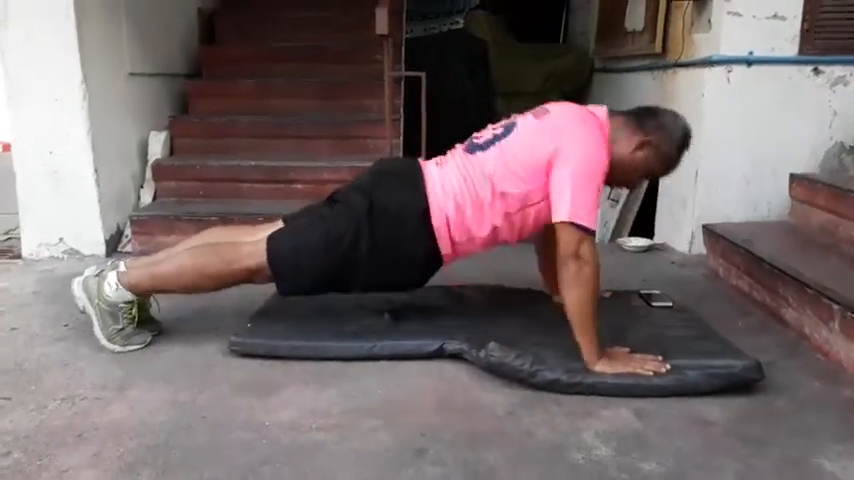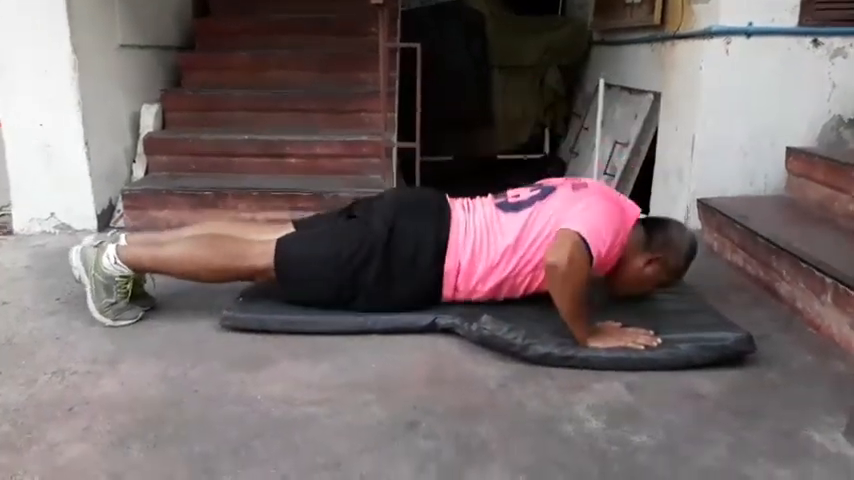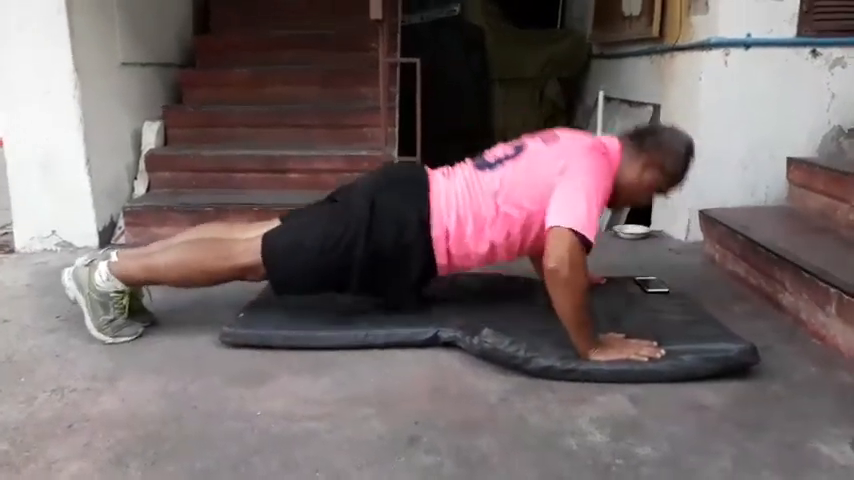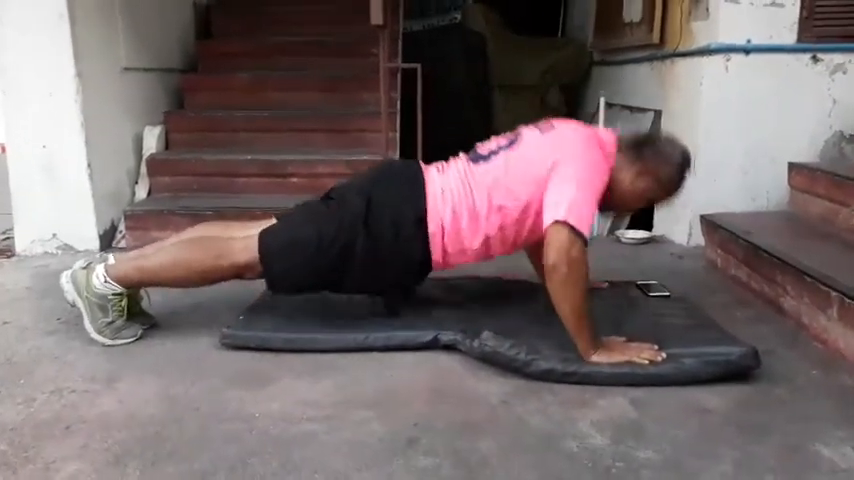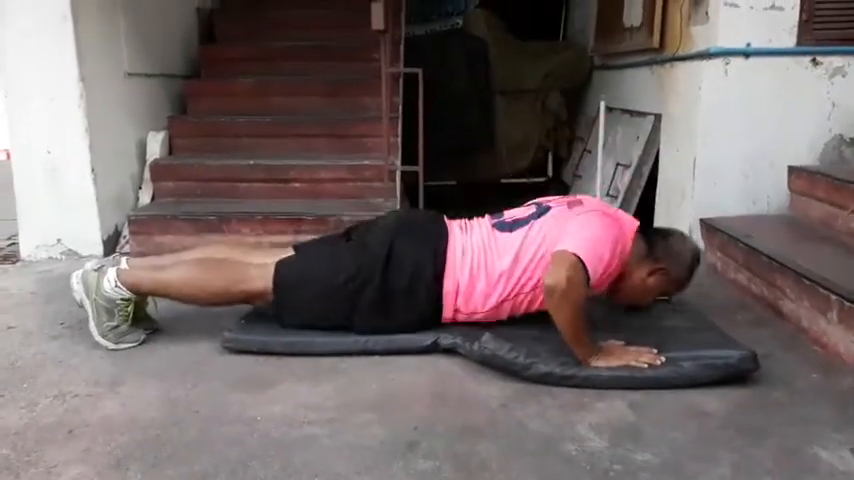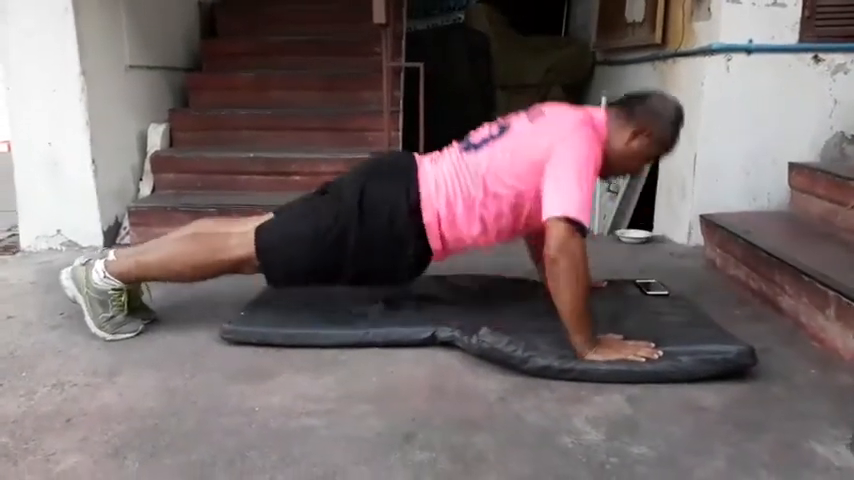
dt=0.4s
person 1, frame 1
left shoulder: (572, 122)
right shoulder: (588, 143)
left elbow: (543, 219)
right elbow: (577, 252)
left wrist: (557, 291)
right wrist: (596, 357)
left hip: (407, 189)
right hip: (407, 222)
left knee: (264, 240)
right knee: (257, 260)
left ankle: (124, 272)
right ankle: (121, 284)
person 1, frame 2
left shoulder: (592, 195)
right shoulder: (609, 217)
right elbow: (563, 260)
left wrist: (573, 284)
right wrist: (588, 333)
left hip: (422, 215)
right hip: (416, 255)
left knee: (271, 238)
right knee: (262, 259)
left ankle: (128, 245)
right ankle: (120, 256)
person 1, frame 3
left shoulder: (578, 148)
right shoulder: (592, 167)
left elbow: (533, 221)
right elbow: (560, 261)
left wrist: (570, 276)
right wrist: (591, 346)
left hip: (408, 194)
right hip: (404, 230)
left knee: (257, 241)
right knee: (252, 258)
left ankle: (118, 258)
right ankle: (113, 274)
person 1, frame 4
left shoulder: (572, 138)
right shoulder: (589, 157)
left elbow: (535, 222)
right elbow: (564, 252)
left wrist: (564, 290)
right wrist: (591, 347)
left hip: (407, 192)
right hip: (402, 225)
left knee: (255, 239)
right knee: (250, 255)
left ankle: (116, 267)
right ankle: (108, 277)
person 1, frame 5
left shoulder: (593, 214)
right shoulder: (607, 235)
right elbow: (559, 280)
left wrist: (574, 301)
right wrist: (590, 352)
left hip: (422, 238)
right hip: (417, 277)
left knee: (271, 262)
right knee: (263, 283)
left ankle: (131, 268)
right ankle: (120, 279)
person 1, frame 6
left shoulder: (564, 123)
right shoulder: (581, 140)
left elbow: (532, 213)
right elbow: (562, 249)
left wrist: (554, 276)
right wrist: (588, 344)
left hip: (401, 184)
right hip: (397, 216)
left knee: (256, 233)
right knee: (247, 251)
left ankle: (115, 263)
right ankle: (109, 273)
